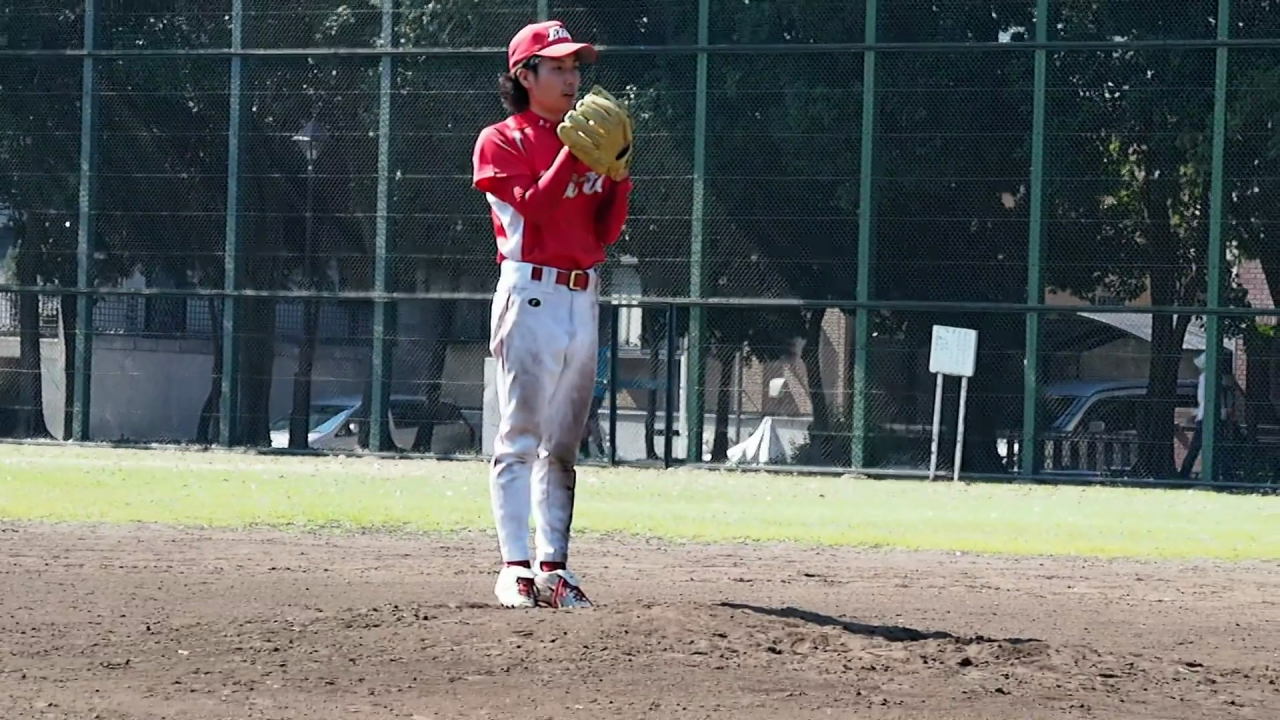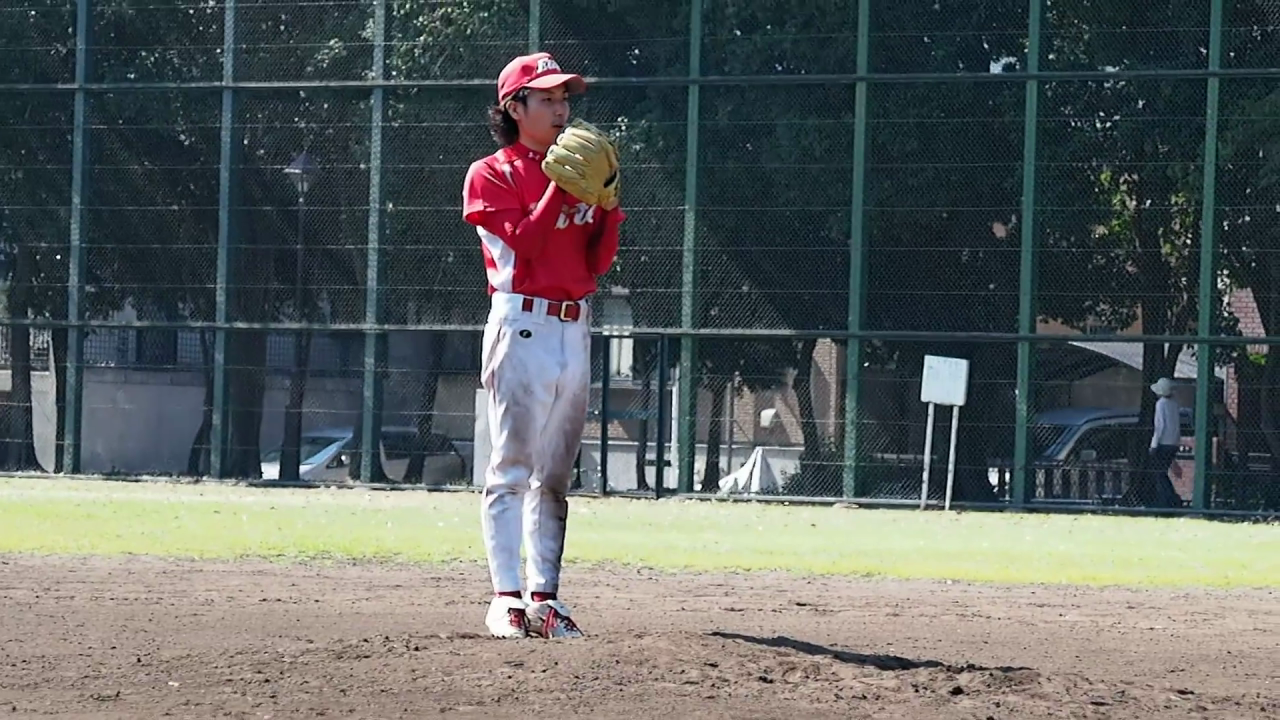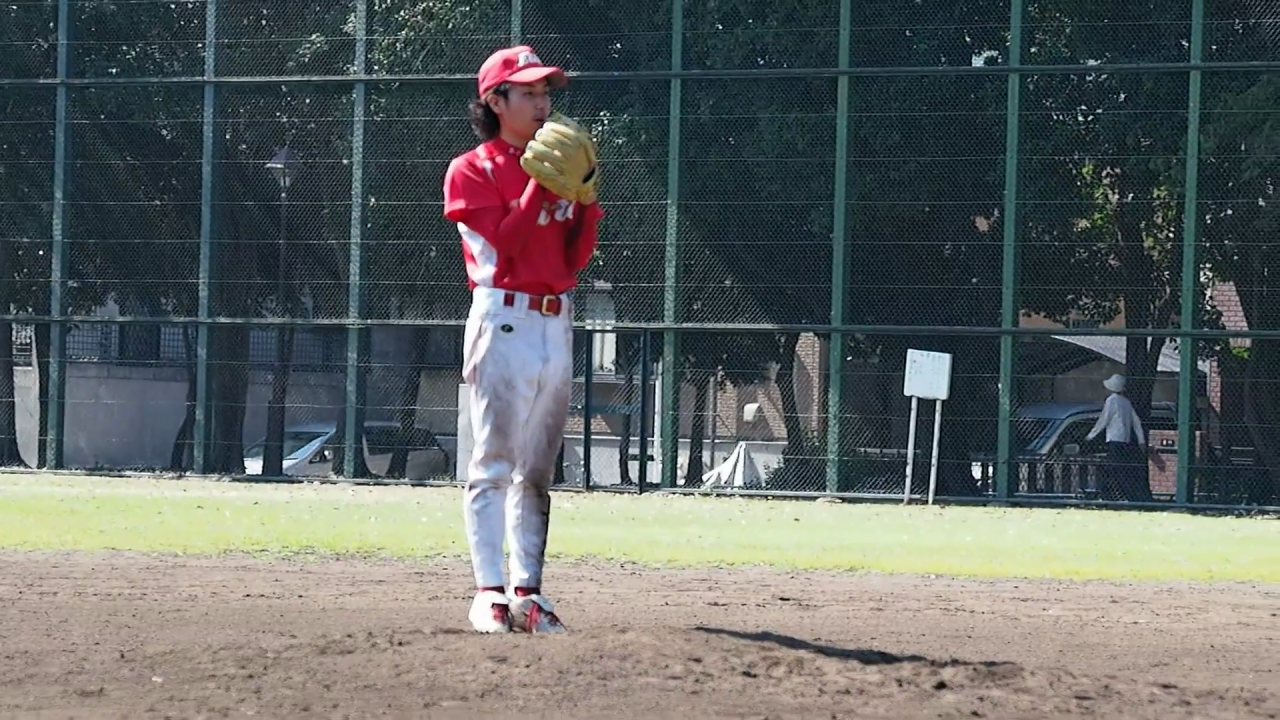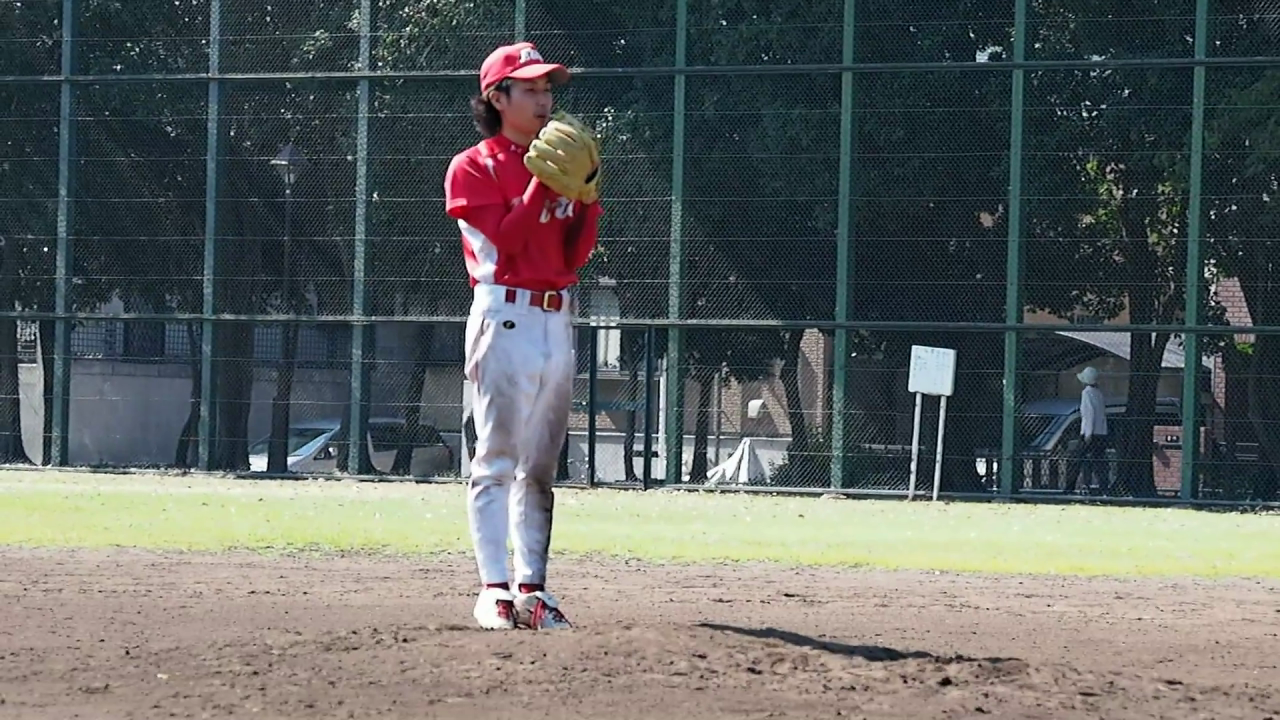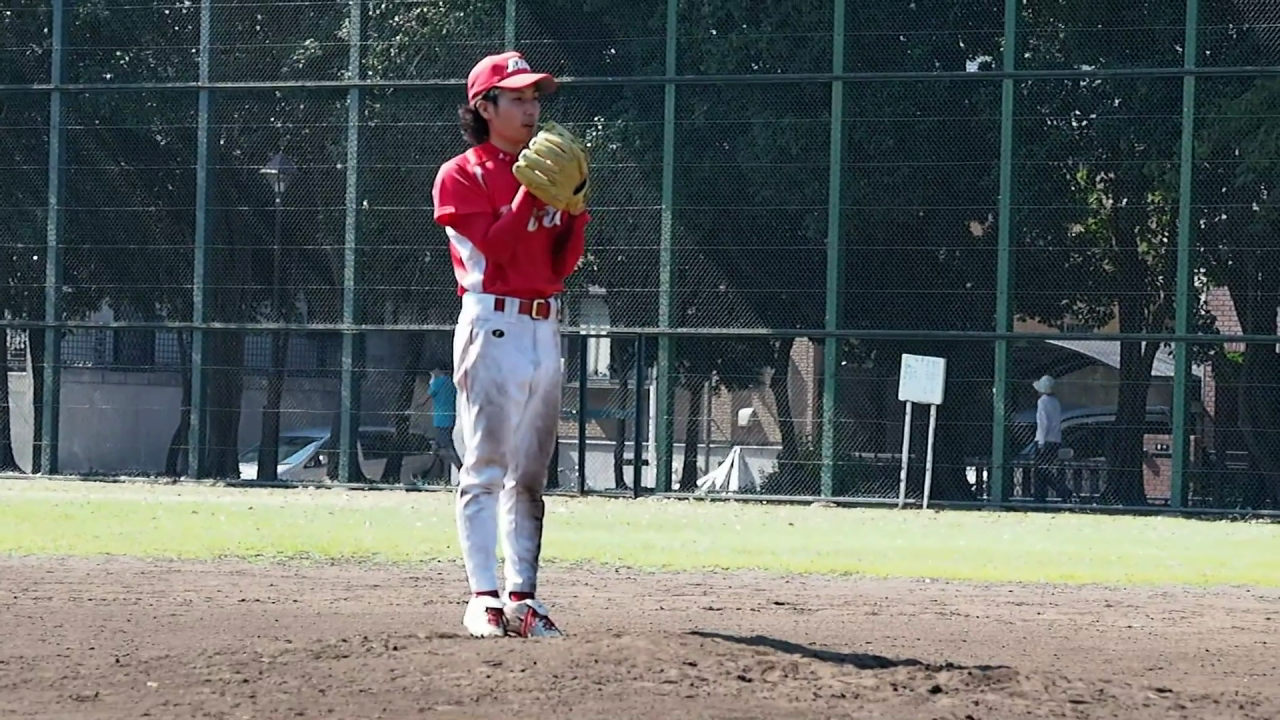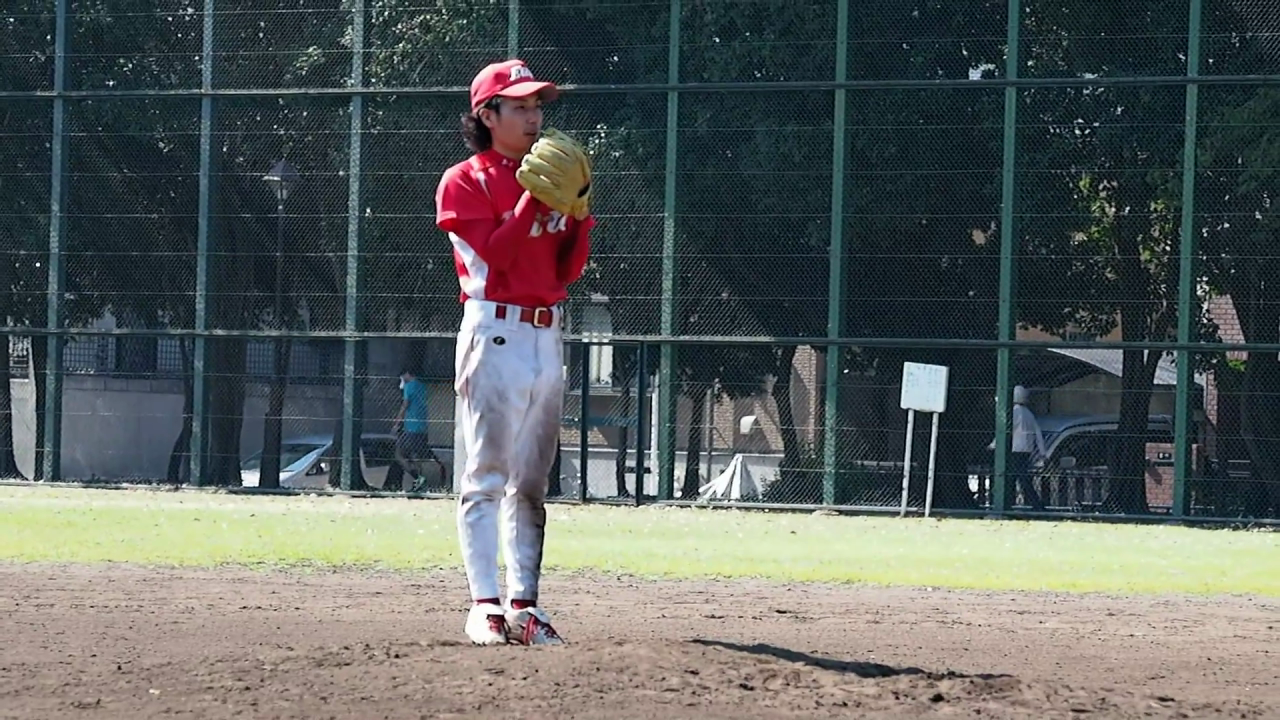
dt=0.3s
person 1, frame 1
right shoulder: (500, 141)
left elbow: (606, 231)
right elbow: (535, 207)
left wrist: (619, 167)
right wrist: (575, 148)
left hip: (583, 298)
right hip: (532, 295)
left knee: (563, 443)
right knee: (520, 436)
left ankle: (553, 565)
right ankle: (516, 566)
person 1, frame 2
right shoulder: (490, 174)
left elbow: (598, 261)
right elbow: (525, 243)
left wrist: (606, 197)
right wrist: (562, 182)
left hip: (574, 330)
right hip: (522, 326)
left knee: (554, 474)
right knee: (511, 467)
left ankle: (544, 595)
right ankle: (507, 597)
person 1, frame 3
right shoulder: (471, 170)
left elbow: (576, 258)
right elbow: (505, 242)
left wrist: (585, 193)
right wrist: (542, 180)
left hip: (556, 324)
right hip: (504, 322)
left knee: (536, 468)
right knee: (494, 462)
left ankle: (527, 590)
right ankle: (490, 591)
person 1, frame 4
right shoulder: (473, 167)
left elbow: (575, 256)
right elbow: (506, 240)
left wrist: (588, 194)
right wrist: (543, 180)
left hip: (557, 321)
right hip: (505, 318)
left knee: (540, 465)
right knee: (497, 458)
left ankle: (531, 587)
right ankle: (494, 588)
person 1, frame 5
right shoulder: (461, 175)
left elbow: (562, 265)
right elbow: (493, 249)
left wrist: (576, 204)
right wrist: (532, 190)
left hip: (545, 329)
right hip: (494, 326)
left knee: (530, 473)
right knee: (486, 468)
left ankle: (523, 594)
right ankle: (484, 597)
person 1, frame 6
left shoulder: (549, 178)
right shoulder: (465, 181)
left elbow: (568, 270)
right elbow: (496, 255)
left wrist: (580, 210)
right wrist: (534, 196)
left hip: (547, 337)
right hip: (496, 334)
left knee: (531, 481)
right knee: (487, 475)
left ankle: (524, 603)
right ankle: (485, 604)
